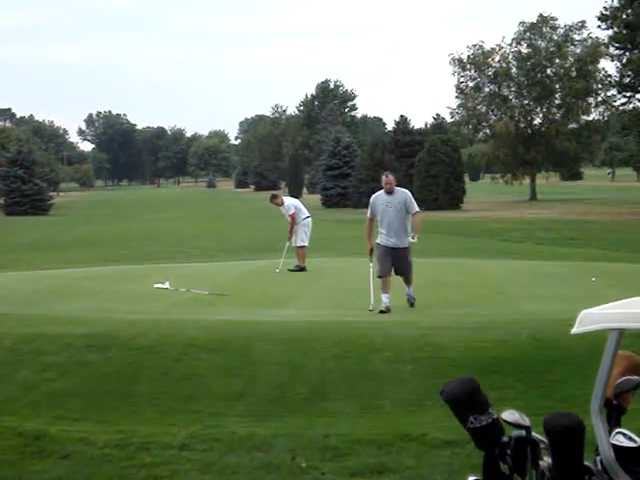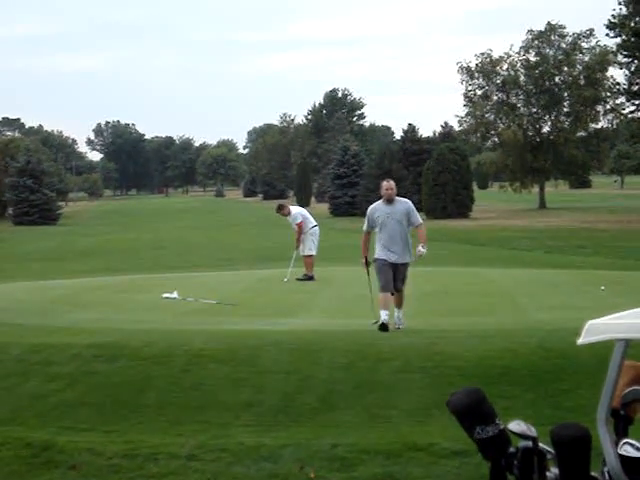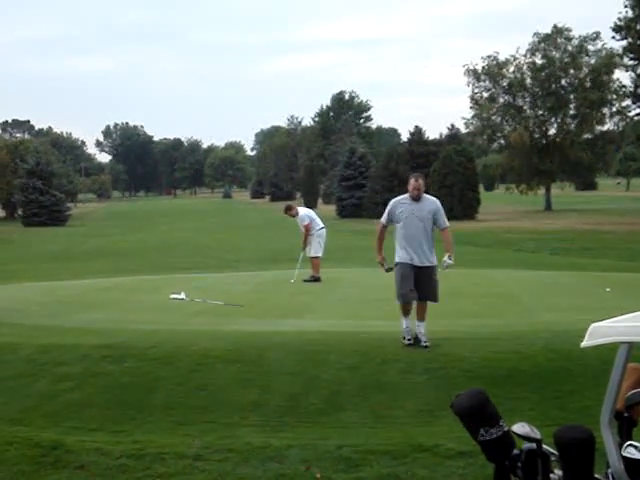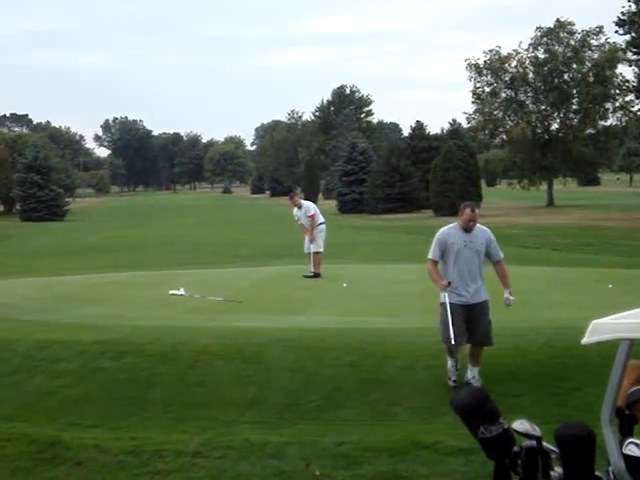
dt=1s
person 1, frame 1
left shoulder: (405, 194)
right shoulder: (375, 198)
left elbow: (415, 214)
right elbow: (370, 220)
left wrist: (414, 234)
right wrist: (369, 242)
left hip: (402, 242)
right hip: (383, 242)
left knee: (406, 273)
right knee: (384, 272)
left ankle: (409, 292)
right ankle: (385, 303)
person 1, frame 2
left shoulder: (406, 205)
right shoulder: (373, 209)
left elbow: (419, 226)
right elbow: (367, 233)
left wrist: (422, 245)
right wrist: (364, 255)
left hip: (402, 256)
right hip: (382, 255)
left knee: (398, 289)
right knee: (385, 287)
left ankle: (398, 316)
right ankle: (384, 319)
person 1, frame 3
left shoulder: (434, 204)
right shoulder: (396, 203)
left elbow: (444, 229)
right elbow: (382, 226)
left wrist: (449, 254)
right wrist: (379, 252)
left hip: (427, 260)
right hip: (404, 259)
left knee: (423, 298)
right knee: (405, 296)
left ankle: (420, 331)
right ankle: (406, 325)
person 1, frame 4
left shoulder: (485, 234)
right shoulder: (444, 234)
left elbow: (498, 262)
right elbow: (431, 263)
left wrist: (507, 290)
right wrist: (439, 282)
left hip: (478, 298)
right hip: (452, 298)
left knee: (479, 340)
right knee: (452, 341)
left ankle: (473, 374)
right ankle: (452, 362)
